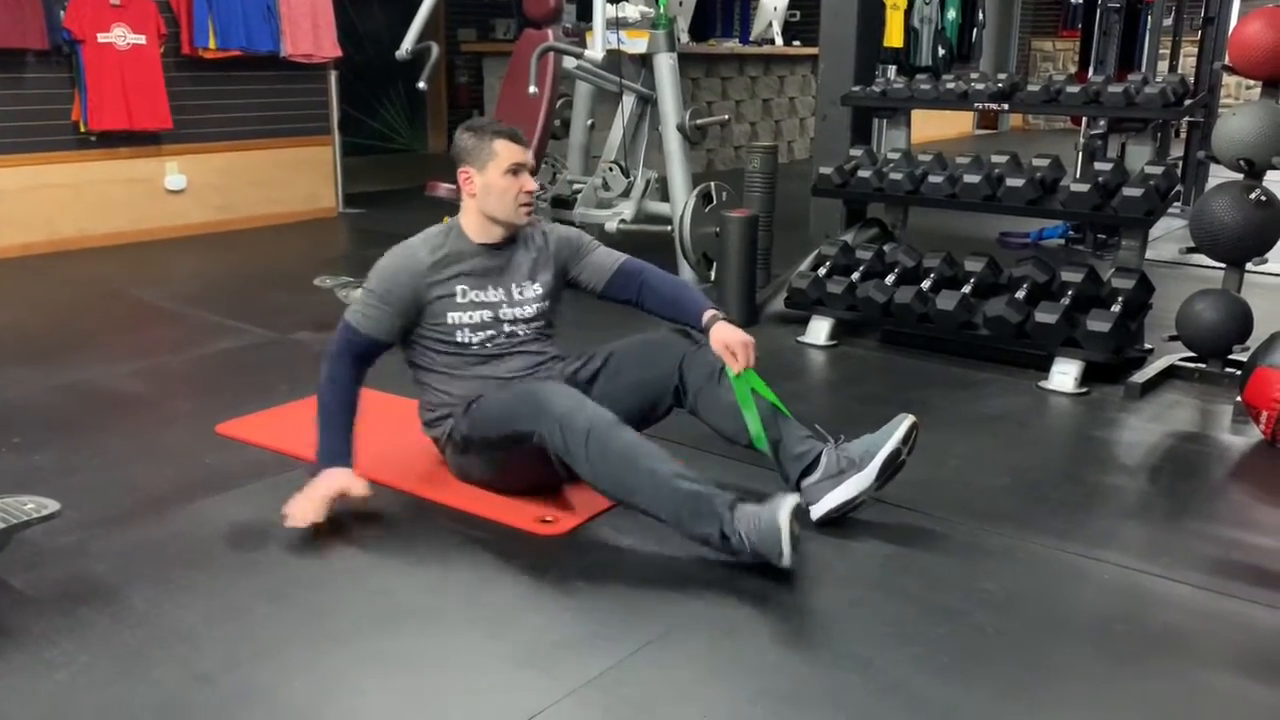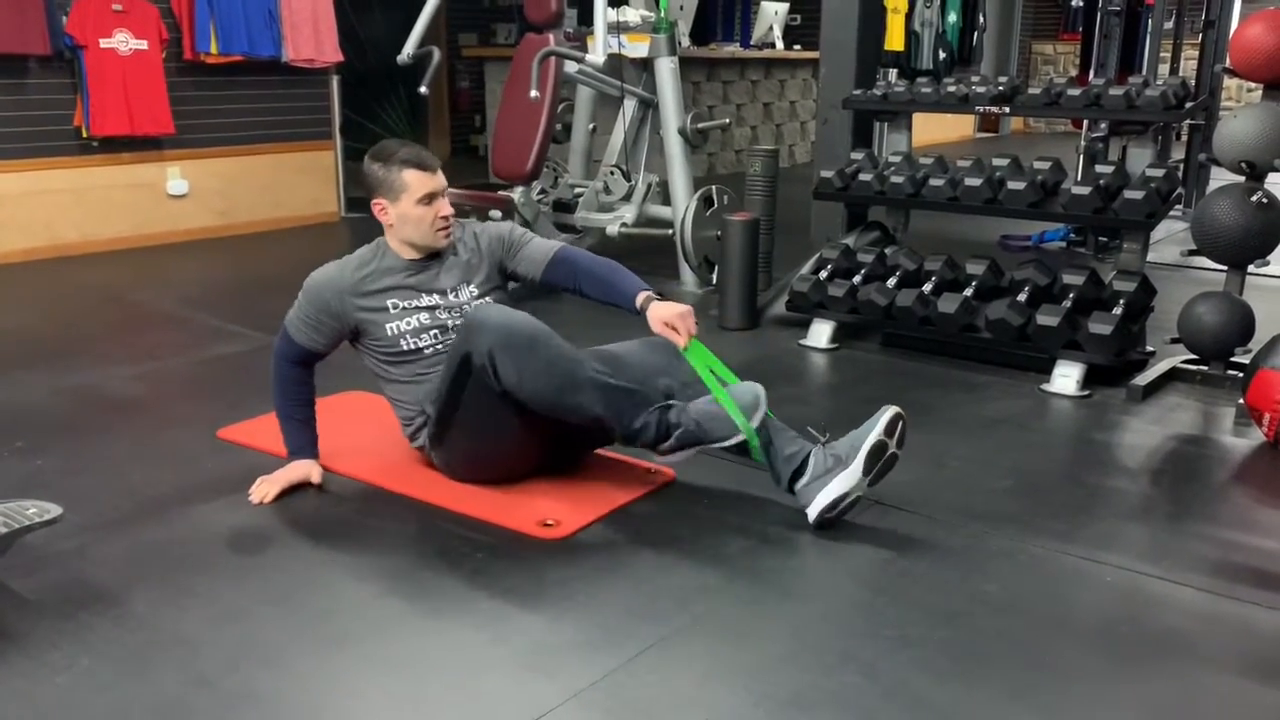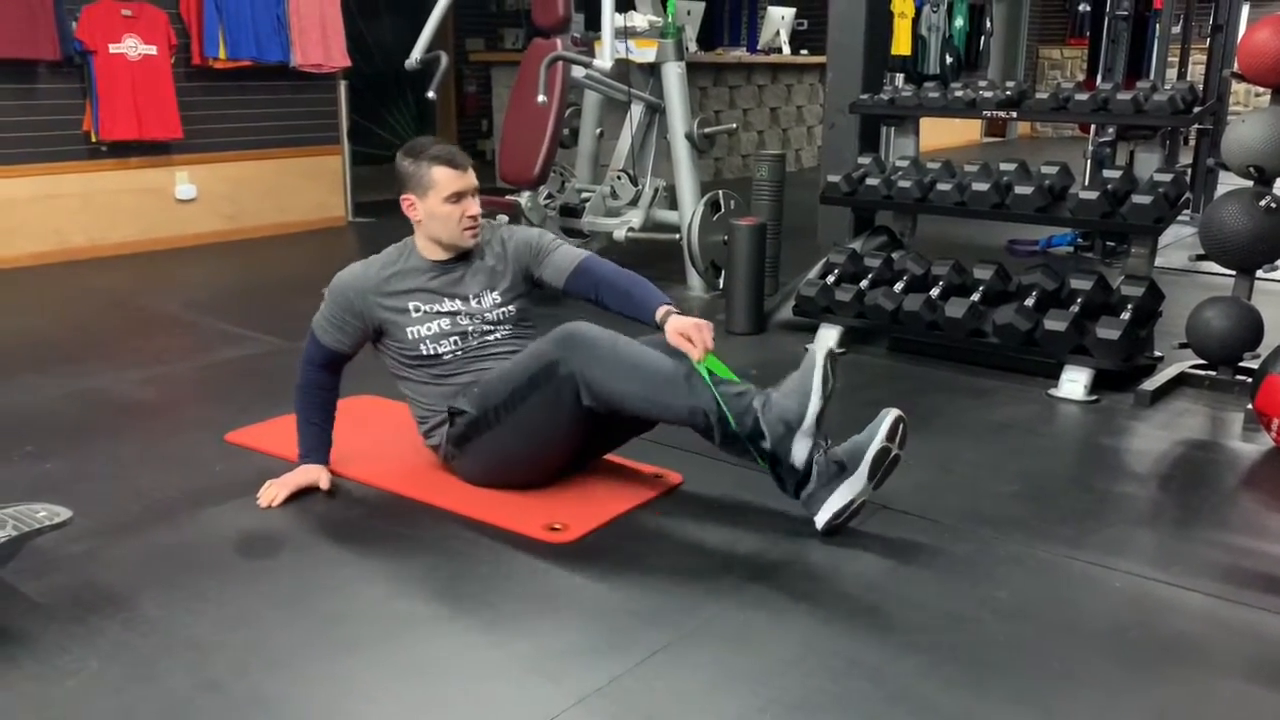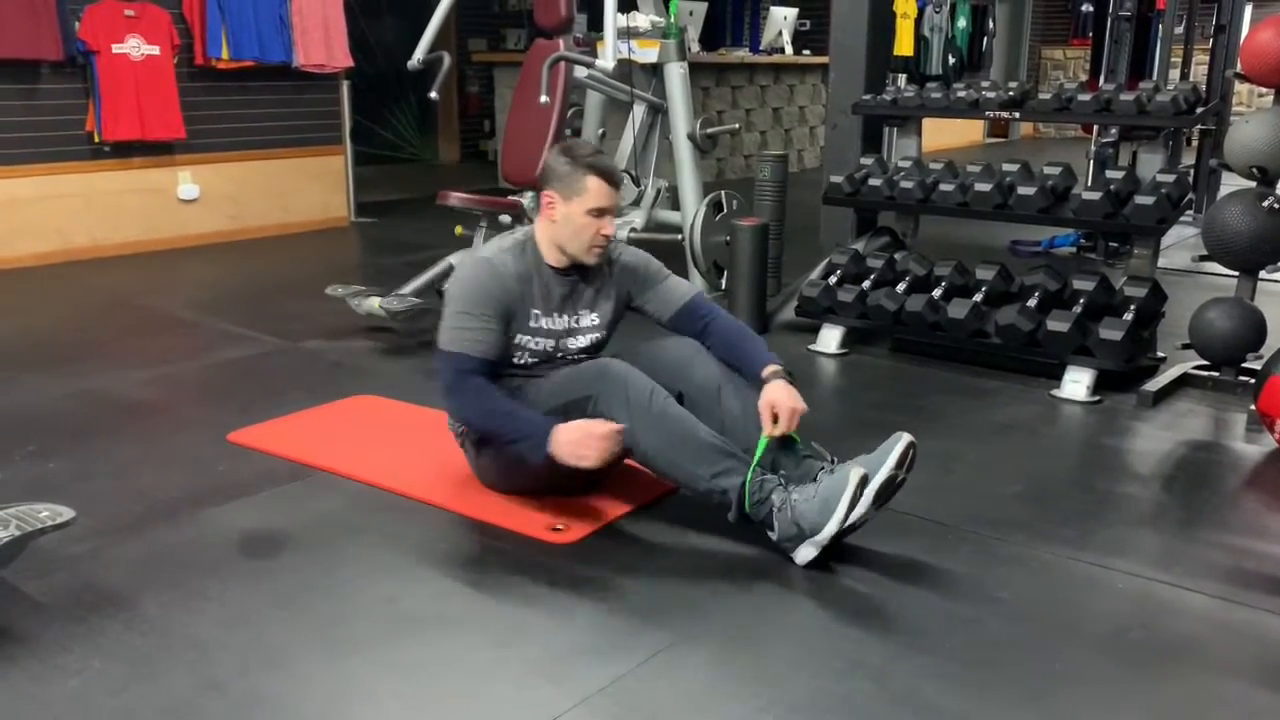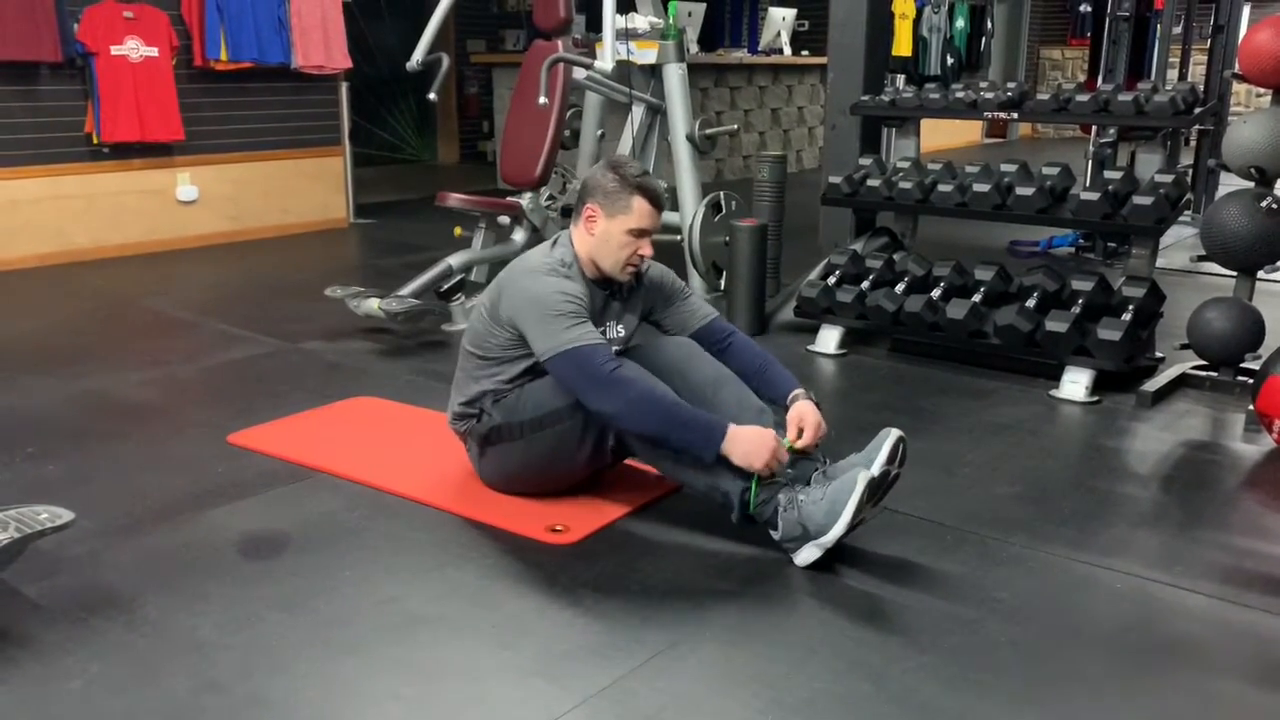
dt=0.5s
person 1, frame 1
left shoulder: (551, 243)
right shoulder: (413, 267)
left elbow: (636, 279)
right elbow: (345, 359)
left wrist: (711, 320)
right wrist: (334, 464)
left hip: (554, 385)
right hip: (477, 431)
left knee: (684, 352)
right knee: (559, 410)
left ankle: (815, 468)
right ankle: (733, 527)
person 1, frame 2
left shoulder: (485, 240)
right shoulder: (341, 286)
left elbow: (571, 266)
right elbow: (292, 360)
left wrist: (646, 301)
right wrist: (302, 454)
left hip: (537, 413)
right hip: (464, 439)
left knee: (663, 355)
right knee: (494, 325)
left ankle: (807, 470)
right ankle: (662, 430)
person 1, frame 3
left shoulder: (516, 245)
right shoulder: (366, 286)
left elbow: (598, 277)
right elbow: (320, 365)
left wrist: (665, 314)
right wrist: (313, 459)
left hip: (556, 424)
right hip: (478, 439)
left knee: (668, 361)
right knee: (576, 343)
left ankle: (813, 476)
right ankle: (765, 421)
person 1, frame 4
left shoulder: (619, 264)
right shoulder: (490, 273)
left elbow: (705, 320)
right elbow: (462, 390)
left wrist: (771, 378)
right wrist: (550, 436)
left hip: (584, 410)
right hip: (506, 443)
left knee: (680, 358)
right knee: (614, 384)
left ankle: (817, 477)
right ankle: (778, 509)
person 1, frame 5
left shoulder: (642, 277)
right shoulder: (541, 285)
left elbow: (723, 342)
right elbow: (604, 389)
left wrist: (795, 395)
right wrist: (726, 437)
left hip: (578, 427)
right hip: (503, 438)
left knee: (674, 355)
right knee: (623, 393)
left ankle: (809, 476)
right ankle: (785, 512)
